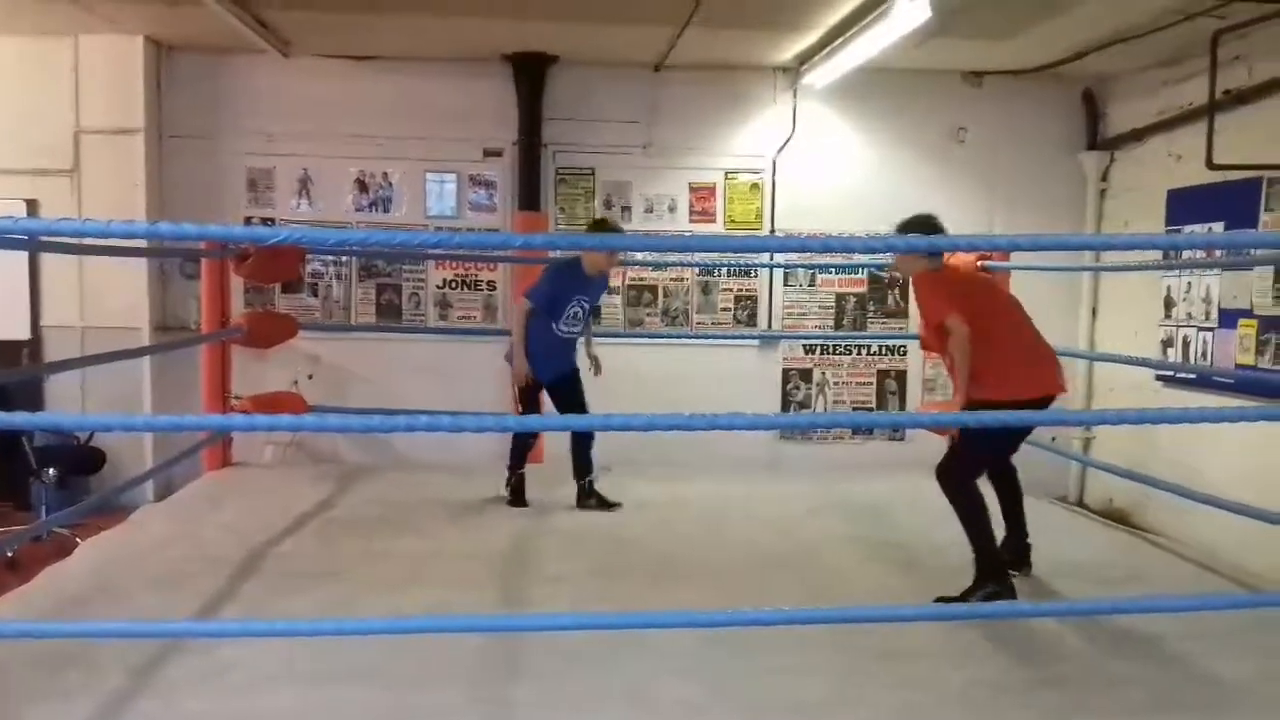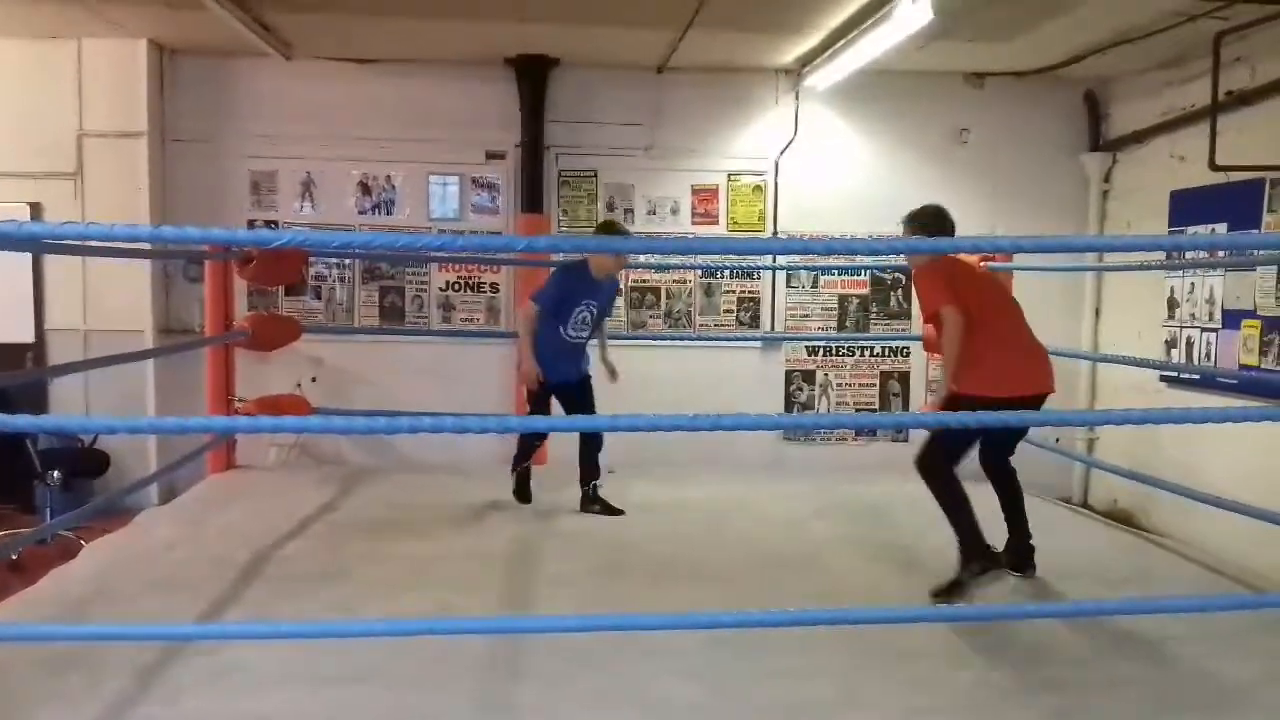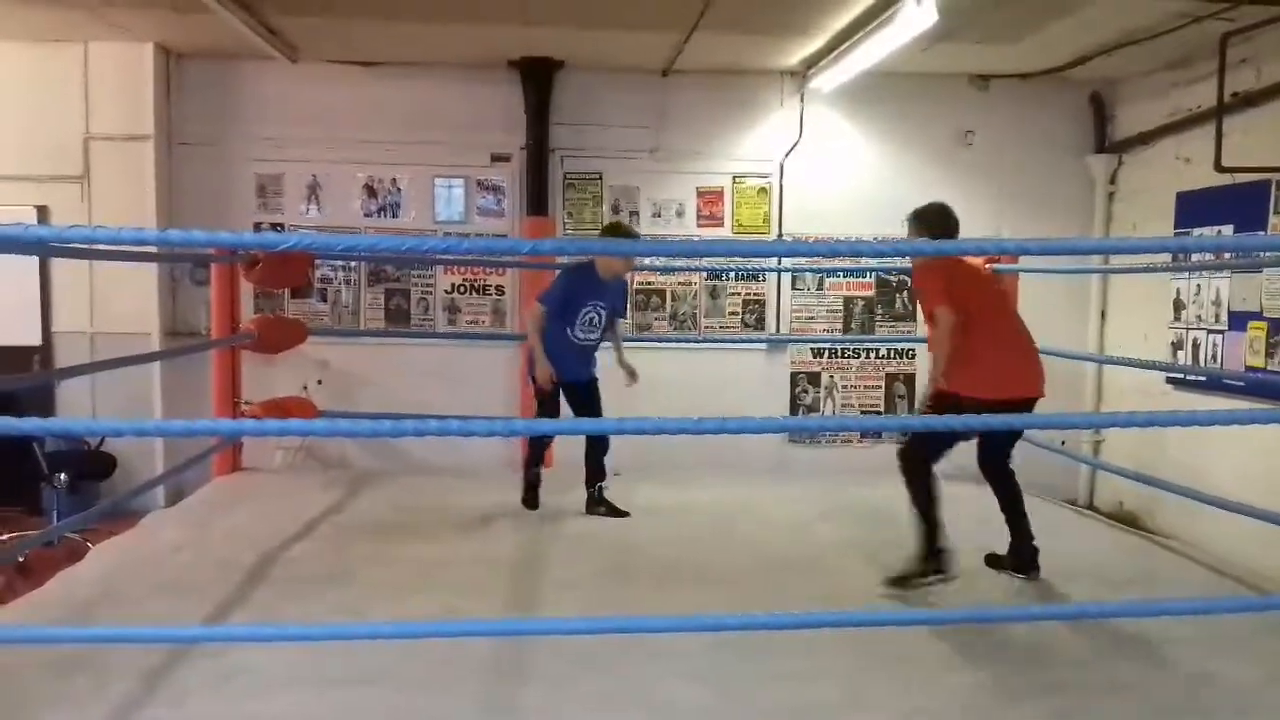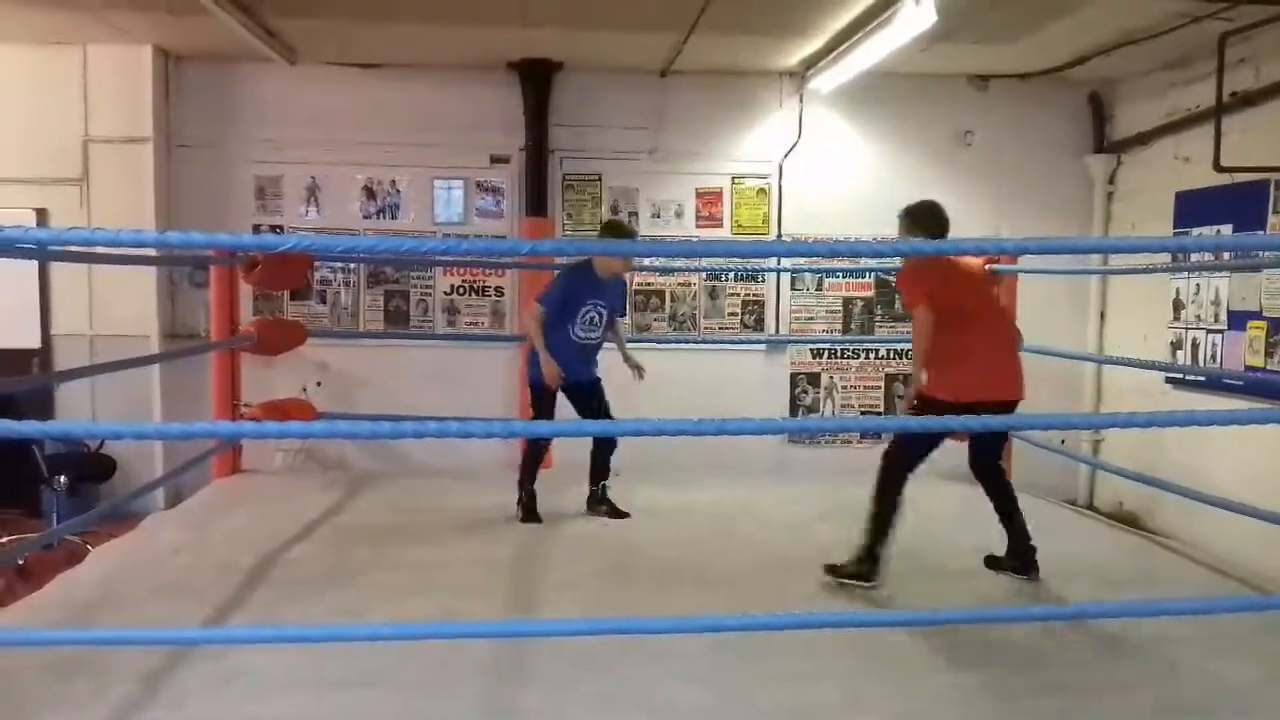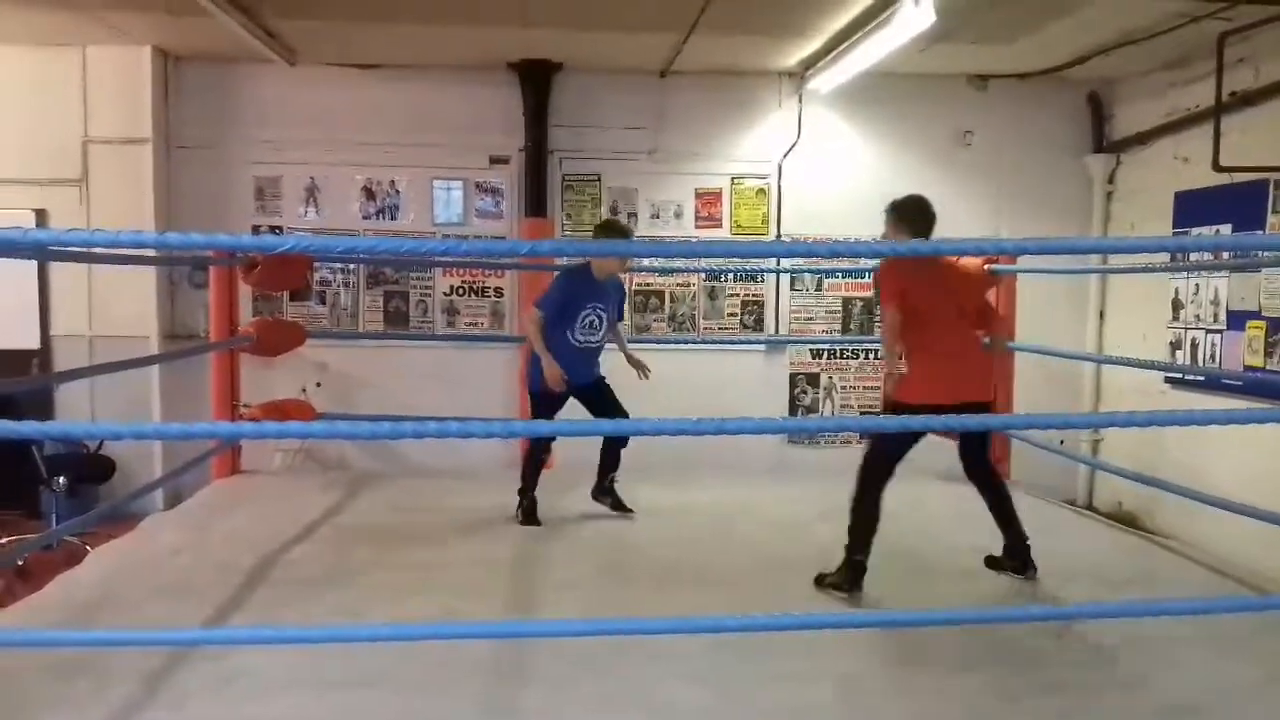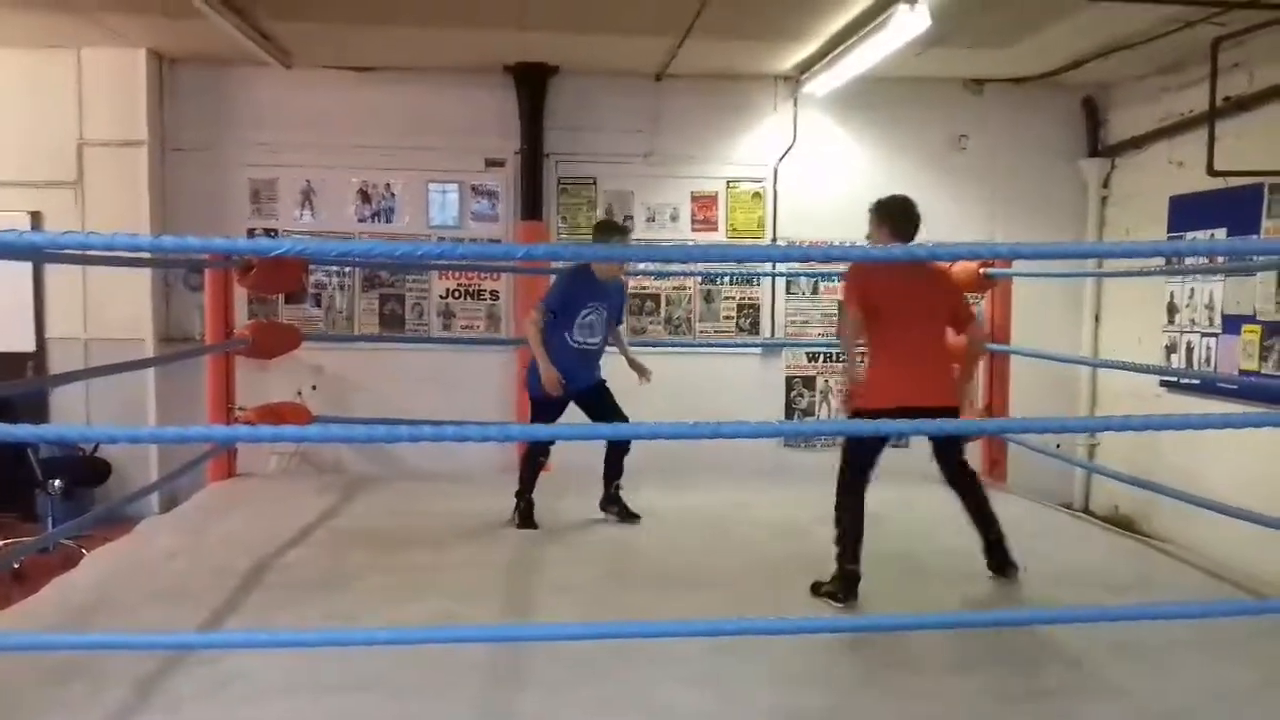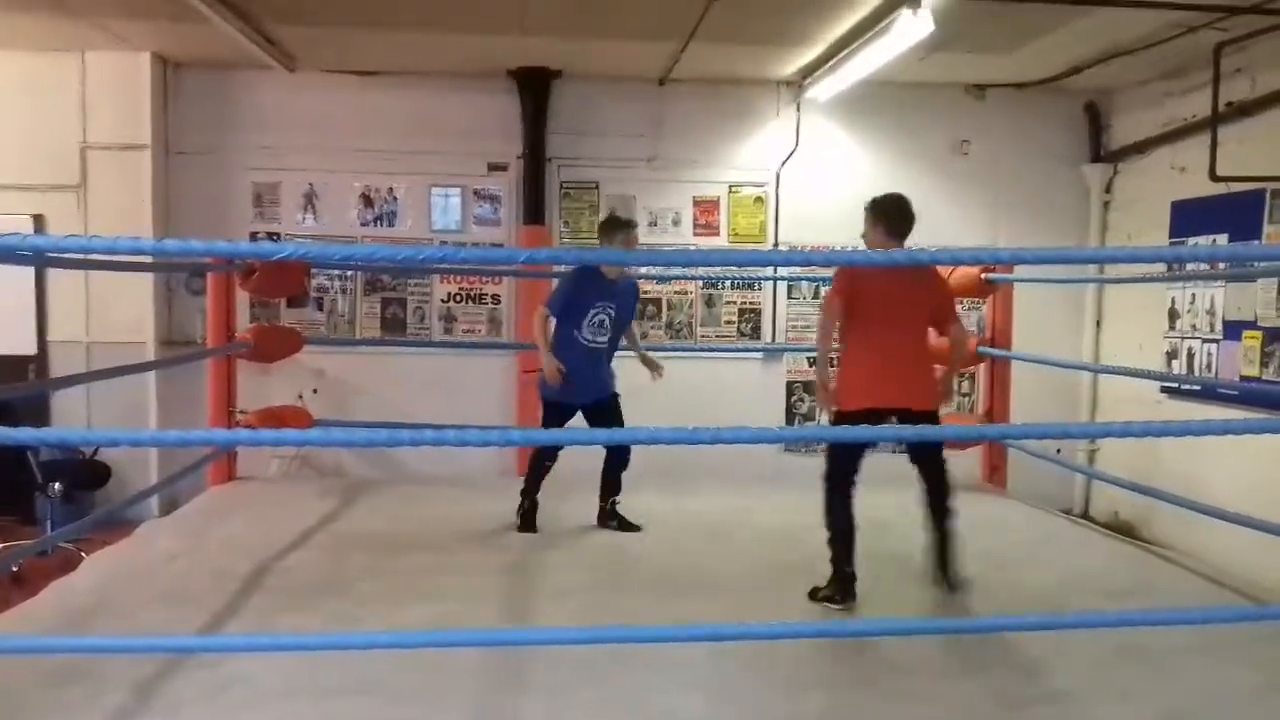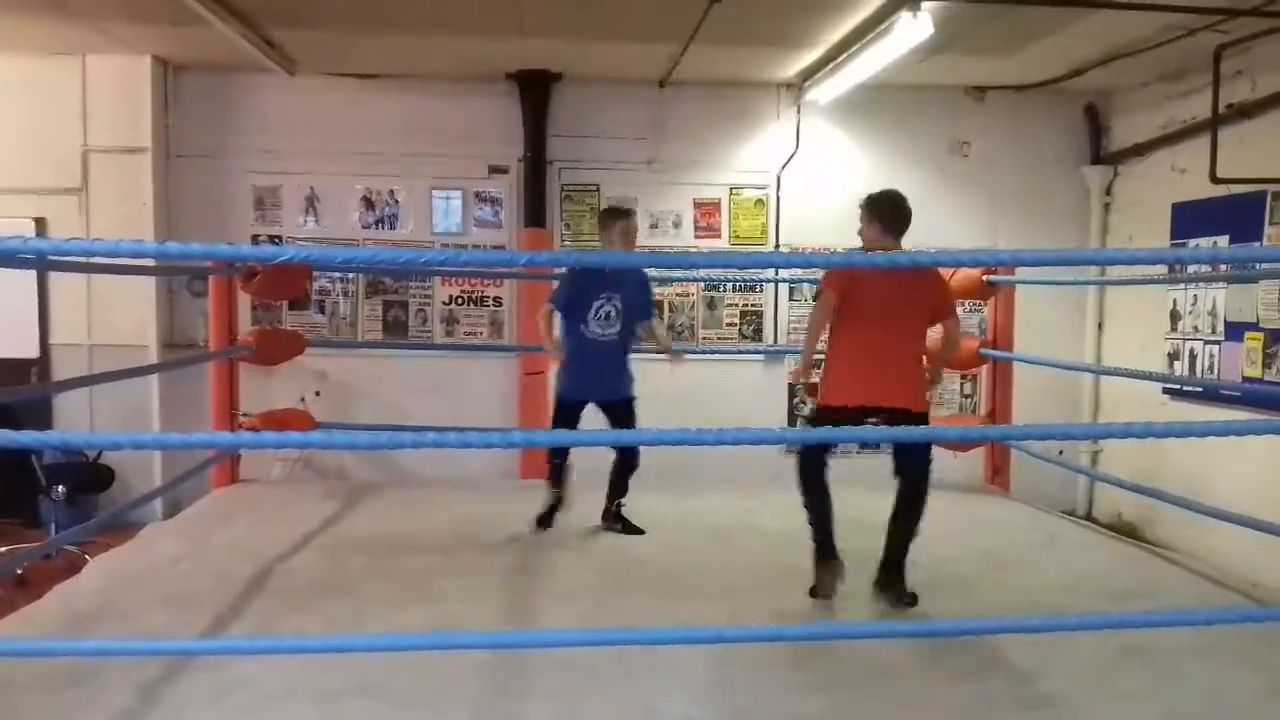
dt=0.1s
person 1, frame 1
left shoulder: (927, 281)
right shoulder: (967, 279)
left elbow: (960, 331)
left wrist: (961, 395)
left hip: (1003, 388)
right hip: (1042, 379)
left knee: (955, 473)
right knee: (996, 456)
left ankle: (992, 580)
right ankle: (1016, 549)
person 1, frame 2
left shoulder: (928, 271)
right shoulder: (970, 272)
left elbow: (953, 321)
left wrist: (947, 384)
left hip: (990, 384)
right hip: (1033, 378)
left knee: (933, 462)
right knee: (996, 458)
left ankle: (976, 557)
right ankle: (1020, 551)
person 1, frame 3
left shoulder: (927, 269)
right shoulder: (977, 274)
left elbow: (948, 319)
right elbow: (1003, 325)
left wrist: (936, 378)
left hip: (975, 384)
right hip: (1025, 382)
left knee: (915, 455)
right knee: (993, 461)
left ankle: (933, 555)
right ankle: (1023, 554)
person 1, frame 4
left shoulder: (916, 270)
right shoulder: (972, 273)
left elbow: (925, 320)
right elbow: (1011, 332)
left wrist: (917, 377)
left hip: (954, 388)
right hip: (1004, 384)
left knee: (896, 464)
right knee: (986, 463)
left ankle: (868, 562)
right ankle: (1021, 554)
person 1, frame 5
left shoulder: (893, 269)
right shoulder: (959, 272)
left elbow: (891, 320)
right elbow: (995, 329)
left wrist: (890, 373)
left hip: (920, 389)
right hip: (972, 389)
left knee: (874, 472)
right knee: (979, 467)
left ankle: (853, 570)
right ankle: (1018, 554)
person 1, frame 6
left shoulder: (864, 269)
right shoulder: (938, 276)
left elbow: (851, 320)
right elbow: (976, 334)
left wrist: (852, 375)
right wrist: (962, 379)
left hip: (884, 393)
right hip: (939, 390)
left knee: (852, 479)
right knee: (956, 469)
left ankle: (846, 578)
right ankle: (1000, 555)
person 1, frame 7
left shoulder: (854, 267)
right shoulder: (929, 277)
left elbow: (831, 313)
right elbow: (957, 336)
left wrist: (823, 371)
right wrist: (947, 382)
left hip: (859, 393)
right hip: (918, 392)
left knee: (838, 480)
right knee: (933, 473)
left ankle: (842, 581)
right ankle: (943, 562)
person 1, frame 8
left shoulder: (850, 265)
right shoulder: (927, 275)
left elbow: (825, 307)
right elbow: (953, 331)
left wrist: (805, 361)
right wrist: (934, 373)
left hip: (846, 389)
right hip: (905, 392)
left knee: (810, 463)
right knee: (914, 479)
left ankle: (827, 559)
right ankle: (892, 575)
person 2, frame 1
left shoulder: (600, 280)
right shoulder: (559, 272)
right elbow: (521, 309)
left wrist: (589, 349)
right wrist: (519, 356)
left hip: (563, 362)
right hip: (531, 361)
left ankle: (586, 490)
right ankle: (515, 478)
person 2, frame 2
left shoulder: (611, 285)
right shoulder: (566, 275)
right elbow: (527, 313)
left wrist: (604, 355)
right wrist: (527, 359)
left hip: (575, 368)
right hip: (541, 365)
left knee: (591, 428)
left ankle: (590, 495)
right ankle: (520, 468)
person 2, frame 3
left shoulder: (619, 286)
right shoulder: (573, 277)
right elbow: (534, 314)
left wrist: (621, 358)
right wrist: (540, 359)
left hip: (582, 370)
right hip: (550, 366)
left knee: (597, 431)
left ankle: (595, 497)
right ankle: (530, 478)
person 2, frame 4
left shoulder: (618, 284)
right shoulder: (572, 276)
right elbow: (533, 315)
left wrist: (625, 354)
right wrist: (545, 359)
left hip: (584, 370)
right hip: (548, 367)
left ankle: (597, 496)
right ankle: (526, 495)
person 2, frame 5
left shoulder: (616, 287)
right shoulder: (569, 280)
right elbow: (531, 320)
left wrist: (627, 354)
right wrist: (547, 362)
left hip: (587, 373)
right hip: (551, 374)
left knee: (620, 422)
right knee: (542, 439)
left ankle: (605, 486)
right ankle: (526, 501)
person 2, frame 6
left shoulder: (617, 288)
right shoulder: (571, 279)
right elbow: (533, 321)
left wrist: (629, 357)
right wrist: (544, 365)
left hip: (588, 377)
right hip: (551, 378)
right knee: (540, 444)
left ankle: (611, 496)
right ankle: (523, 504)
person 2, frame 7
left shoulder: (629, 287)
right shoulder: (577, 279)
right elbow: (541, 318)
left wrist: (643, 355)
right wrist: (547, 356)
left hip: (599, 384)
right hip: (561, 383)
left knee: (620, 448)
right knee: (548, 448)
left ankle: (607, 510)
right ankle: (526, 505)
person 2, frame 8
left shoulder: (638, 278)
right shoulder: (580, 273)
left elbow: (647, 324)
right elbow: (546, 312)
left wrist: (665, 344)
right wrist: (549, 343)
left hip: (617, 382)
right hip: (575, 378)
left knee: (629, 450)
right knee: (559, 445)
left ankle: (613, 512)
right ankle: (555, 498)
